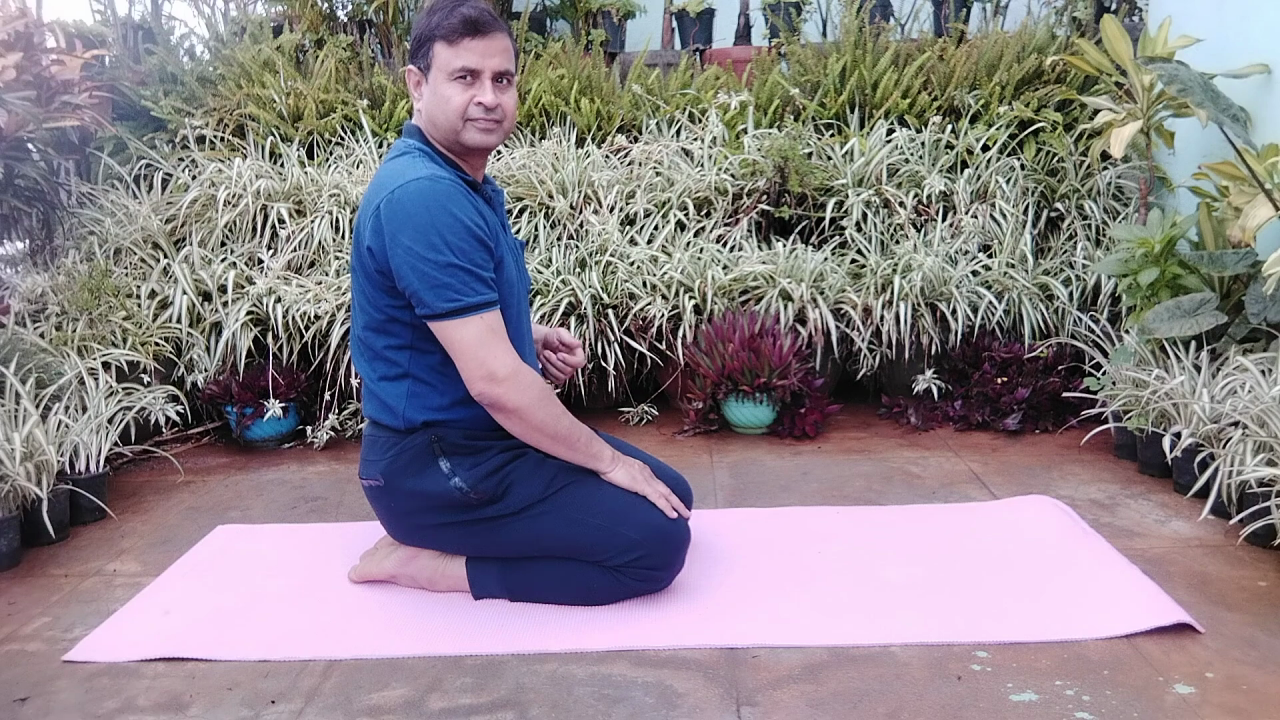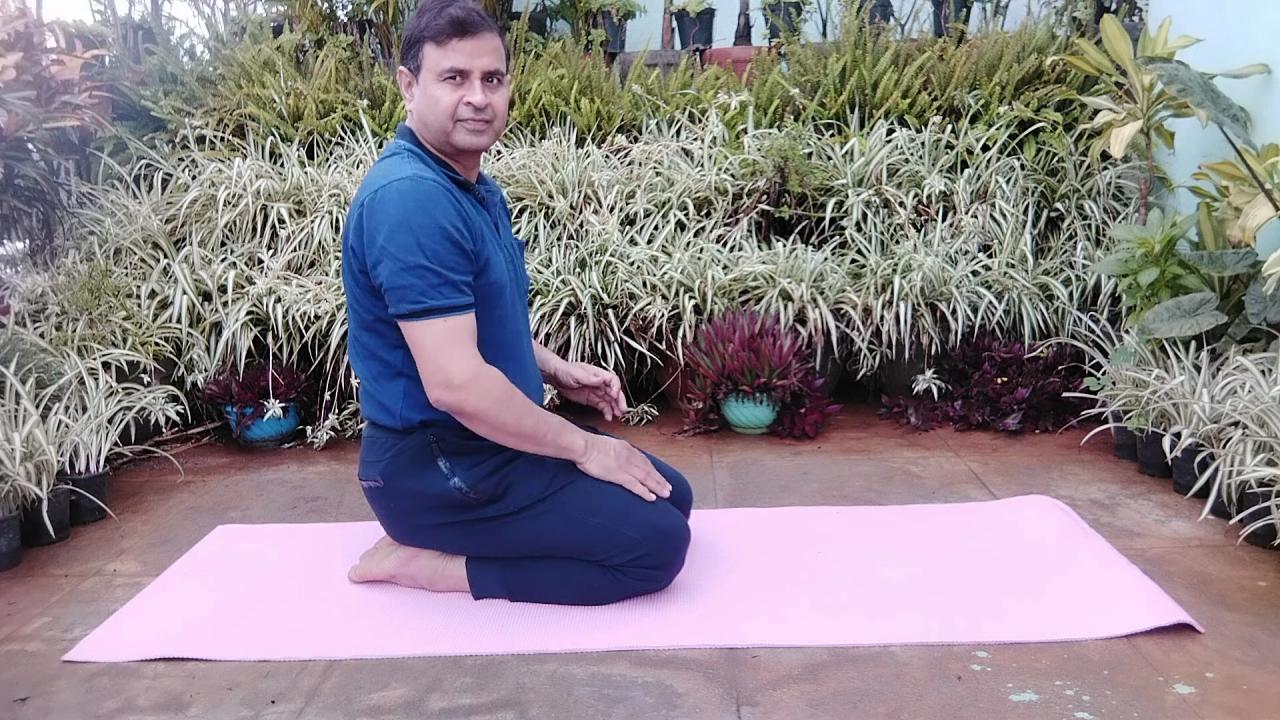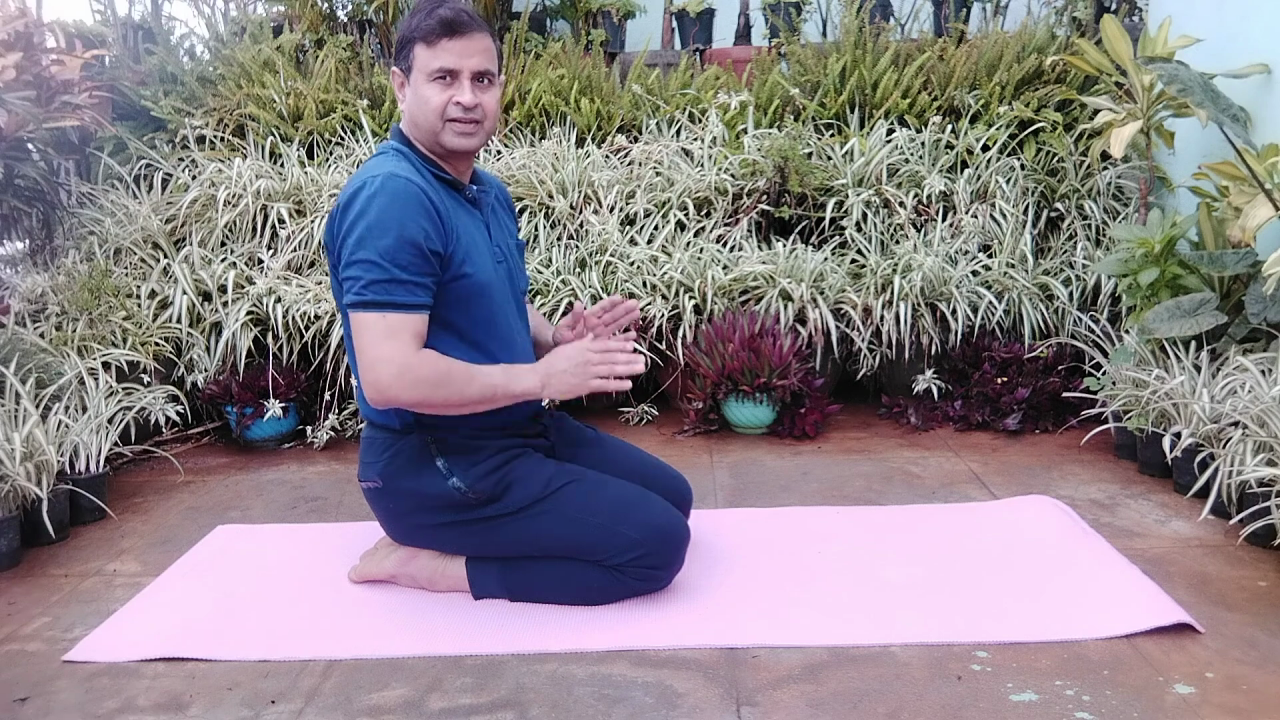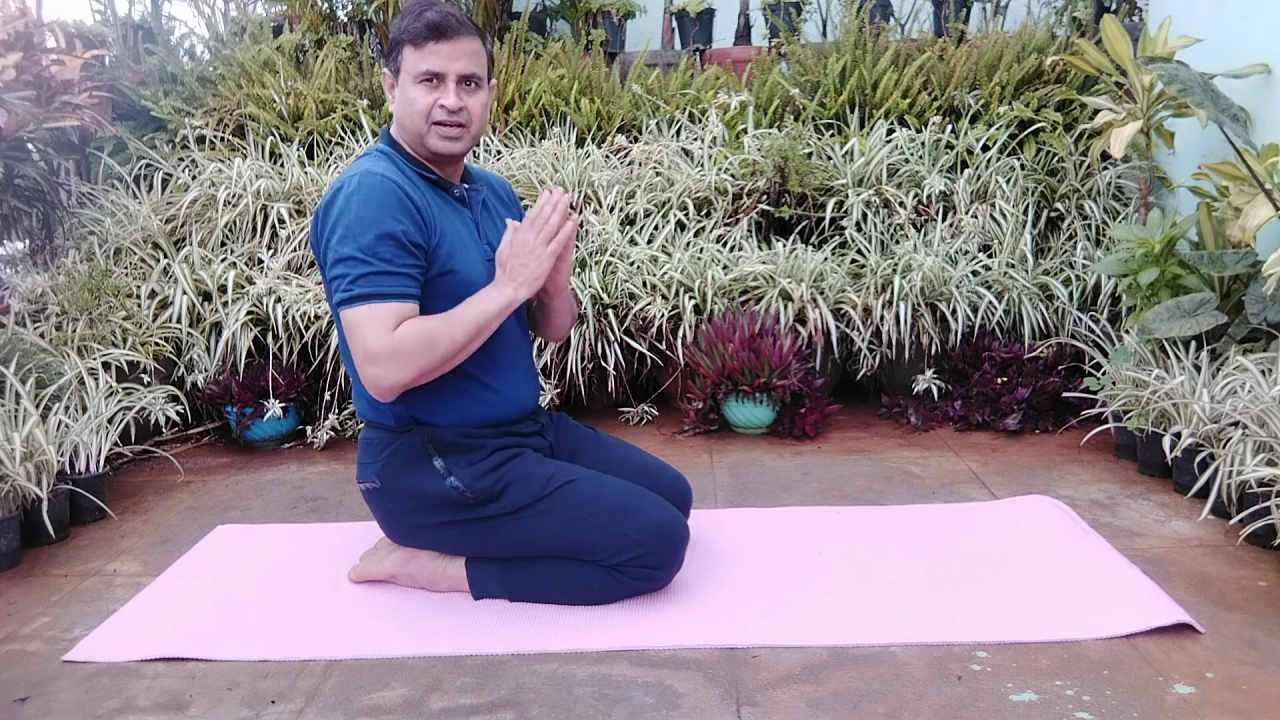
dt=0.2s
person 1, frame 1
left shoulder: (470, 185)
right shoulder: (423, 197)
right elbow: (495, 381)
left wrist: (531, 340)
right wrist: (608, 460)
left hip: (490, 437)
right hip: (437, 466)
left knee: (671, 497)
right knee: (658, 542)
left ankle: (440, 543)
right ankle: (430, 562)
person 1, frame 2
left shoulder: (479, 190)
right shoulder: (409, 197)
right elbow: (456, 386)
left wrist: (557, 370)
right wrist: (584, 448)
left hip: (496, 437)
right hip: (436, 465)
left knee: (670, 499)
right knee: (657, 542)
left ankle: (437, 544)
right ankle: (428, 561)
person 1, frame 3
left shoulder: (488, 192)
right shoulder: (389, 196)
right elbow: (388, 379)
left wrist: (559, 340)
right wrist: (540, 377)
left hip: (504, 433)
right hip: (435, 465)
left knee: (669, 496)
right knee: (656, 542)
left ankle: (439, 545)
right ankle: (431, 562)
person 1, frame 4
left shoulder: (492, 191)
right shoulder: (372, 195)
left elbow: (551, 327)
right elbow: (385, 368)
left wrist: (553, 275)
right wrist: (511, 285)
left hip: (518, 429)
right hip: (433, 465)
left knee: (670, 495)
right knee: (656, 541)
left ankle: (444, 544)
right ankle: (430, 562)
